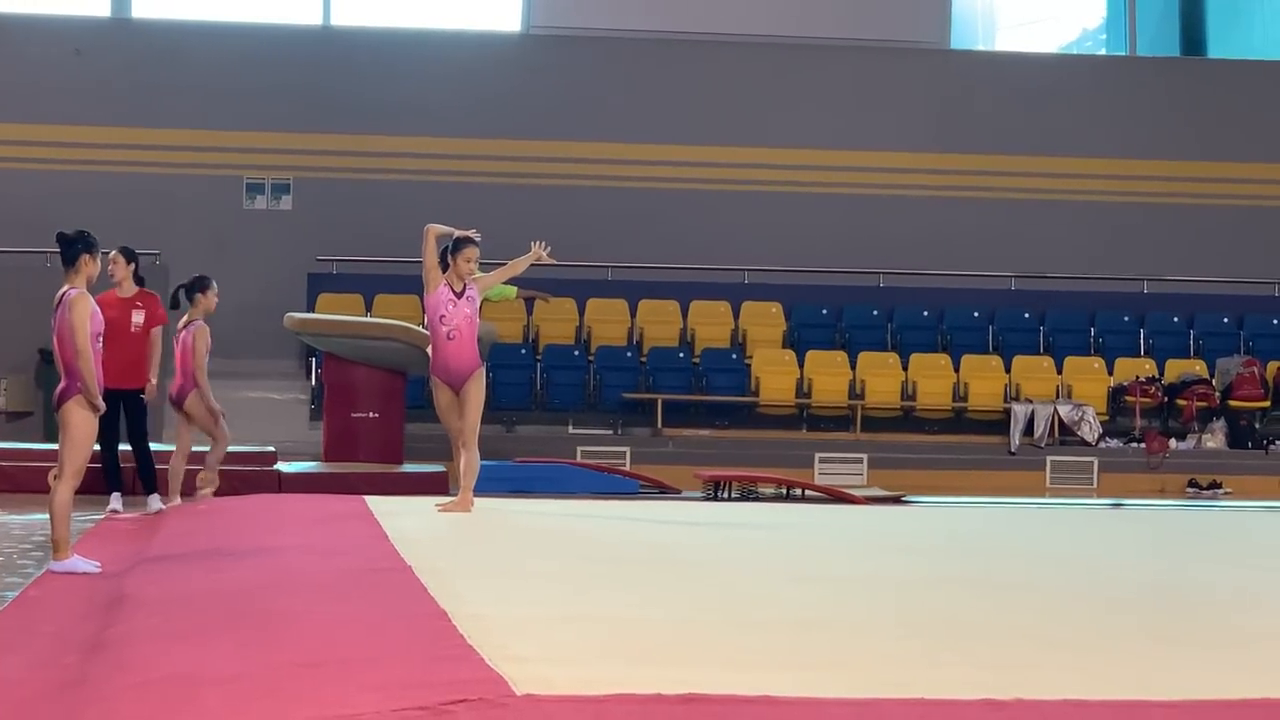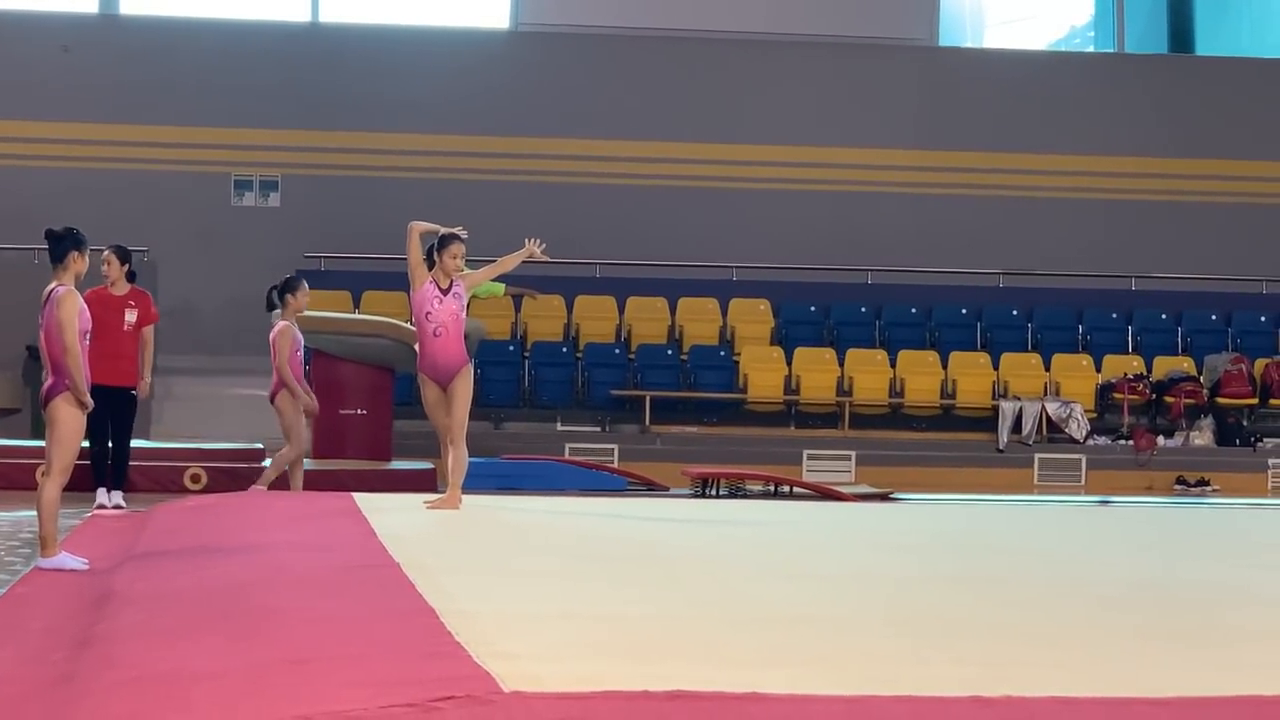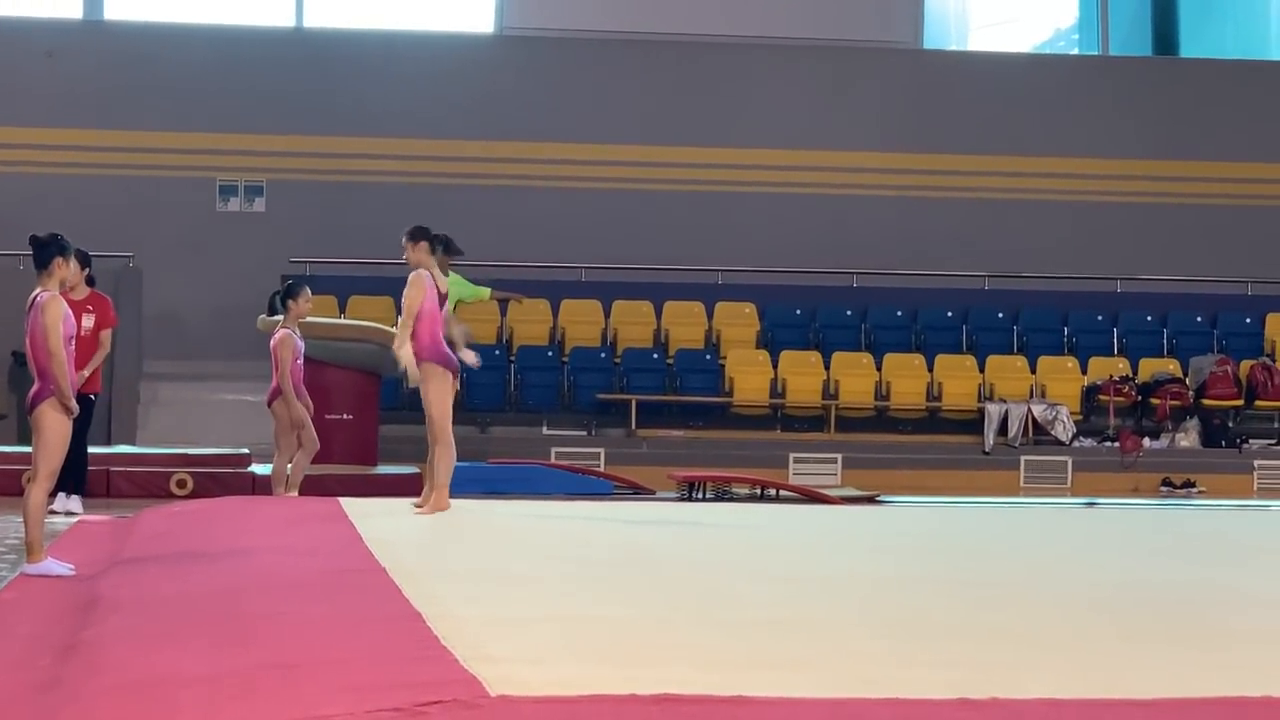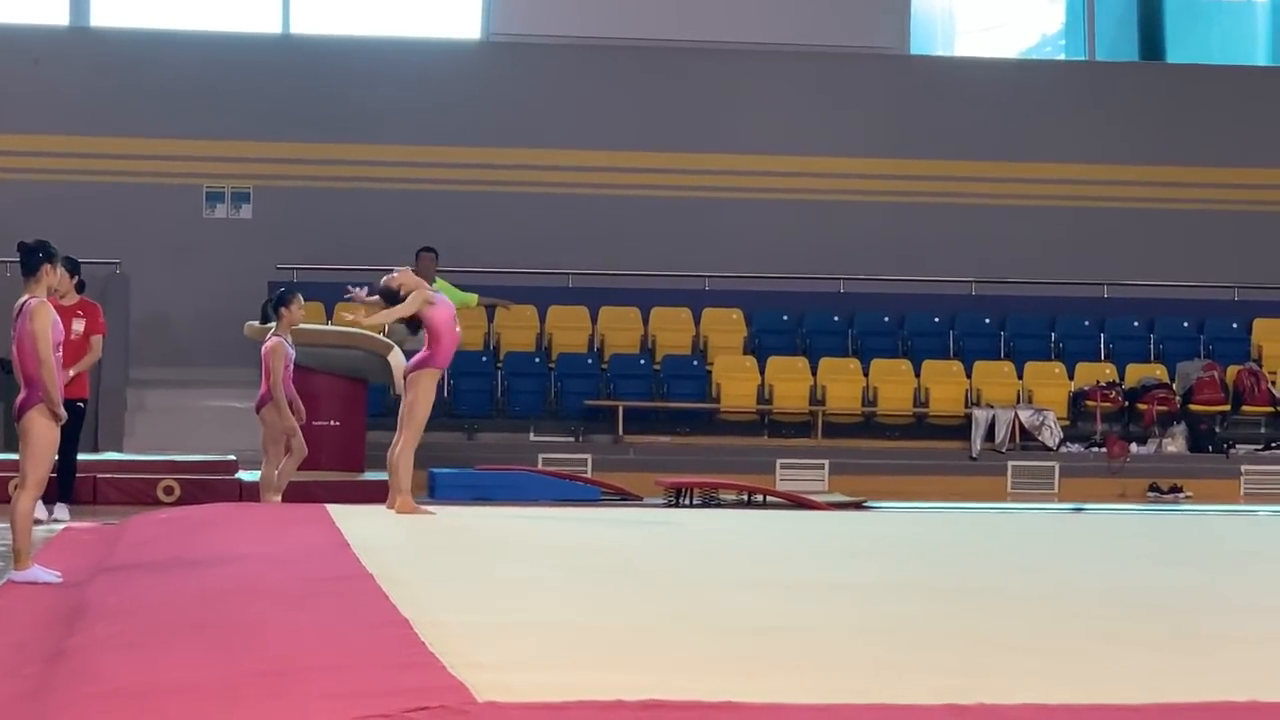
dt=1s
person 1, frame 1
left shoulder: (63, 297)
right shoulder: (80, 298)
left elbow: (61, 349)
right elbow: (82, 352)
right wrist: (95, 397)
left hip: (69, 394)
right hip: (79, 396)
left knee: (66, 478)
right knee: (68, 479)
left ankle: (63, 552)
right ankle: (61, 555)
person 1, frame 2
left shoulder: (50, 293)
right shoulder: (68, 295)
left elbow: (47, 344)
right elbow: (71, 349)
right wrist: (83, 394)
left hip: (56, 390)
right hip: (67, 393)
left knee: (54, 475)
right knee: (56, 475)
left ankle: (51, 549)
right ankle: (49, 552)
person 1, frame 3
left shoulder: (36, 299)
right shoulder: (53, 301)
left elbow: (33, 350)
right elbow: (56, 354)
right wrist: (69, 399)
left hip: (42, 396)
right hip: (52, 399)
left knee: (40, 481)
right knee: (43, 481)
left ankle: (37, 555)
right ankle: (35, 558)
person 1, frame 4
left shoulder: (21, 306)
right shoulder: (41, 307)
left elbow: (18, 357)
right elbow: (45, 361)
right wrist: (58, 406)
left hip: (28, 402)
right hip: (40, 405)
left knee: (28, 488)
right knee: (31, 488)
left ankle: (24, 562)
right ankle: (22, 565)
person 2, frame 1
left shoulder: (476, 287)
right shoulder: (434, 282)
left elbow: (510, 270)
right elbow: (430, 231)
left wrist: (534, 256)
right wrist: (457, 233)
left hip: (471, 372)
right hip: (441, 374)
left knee: (469, 438)
right knee: (456, 439)
left ankle: (465, 497)
right ankle: (462, 495)
person 2, frame 2
left shoulder: (463, 283)
right shoulder: (420, 279)
left elbow: (499, 267)
right elbow: (413, 228)
left wrist: (527, 252)
right wrist: (442, 230)
left hip: (458, 368)
right hip: (428, 370)
left knee: (456, 435)
right knee: (444, 437)
left ankle: (453, 494)
right ankle: (449, 491)
person 2, frame 3
left shoulder: (417, 279)
right shoulder: (440, 280)
left elbow: (407, 319)
right elbow: (450, 323)
left wrist: (401, 348)
right wrist: (461, 348)
left hip: (431, 363)
right hip: (443, 361)
left knee: (440, 433)
right knee: (436, 434)
left ankle: (439, 496)
right ankle: (431, 494)
person 2, frame 4
left shoulder: (428, 293)
right shoulder: (420, 296)
right elbow: (396, 311)
right wrist: (368, 320)
left hip: (426, 369)
right hip: (426, 371)
left knee: (403, 438)
right knee: (409, 438)
left ankle: (395, 496)
right ankle: (403, 500)
person 3, frame 1
left shoulder: (150, 301)
right shoulder: (102, 301)
left elbow: (156, 343)
left wrist: (152, 379)
left hip: (136, 383)
right hip: (106, 382)
left knee: (139, 440)
right knee: (108, 442)
left ankle: (153, 496)
right ankle: (115, 495)
person 3, frame 2
left shoulder: (142, 299)
right shoulder: (92, 297)
left elbow: (148, 342)
left wrist: (146, 377)
left hip: (127, 381)
right hip: (96, 379)
left knee: (121, 439)
right knee: (97, 438)
left ankle: (117, 491)
right ankle: (101, 490)
person 3, frame 3
left shoulder: (101, 303)
left elbow: (105, 346)
left wrist: (84, 373)
left hip: (86, 384)
left knee: (77, 440)
left ankle: (76, 496)
right ankle: (61, 493)
person 3, frame 4
left shoulder: (91, 309)
left elbow: (96, 352)
left wrist: (69, 373)
left hip: (75, 392)
left knee: (68, 450)
left ankle: (62, 504)
right ankle: (39, 502)
person 4, frame 1
left shoulder: (182, 325)
right shoulder: (200, 328)
right elbow: (199, 369)
right wrist: (211, 401)
left hip: (177, 390)
right hip: (191, 392)
left knee: (182, 449)
right knee: (222, 437)
left ankle: (173, 500)
right ankle: (204, 485)
person 4, frame 2
left shoulder: (290, 326)
right shoulder: (285, 328)
right elbow: (282, 365)
left wrist: (309, 394)
right wrist: (302, 394)
left hip: (292, 393)
right hip: (285, 393)
left knee: (300, 447)
right knee: (297, 445)
right ankle: (260, 485)
person 4, frame 3
left shoulder: (293, 332)
right shoulder: (285, 336)
right elbow: (283, 374)
left wrist: (305, 398)
right wrist: (294, 407)
left hip: (292, 397)
right hip: (284, 398)
left knee: (311, 445)
right knee: (285, 452)
left ankle: (291, 491)
person 4, frame 4
left shoulder: (285, 338)
right shoulder: (277, 344)
right elbow: (275, 383)
left wrist: (297, 403)
right wrist: (286, 415)
left hip: (279, 403)
right hip: (272, 405)
left knee: (299, 451)
right knee: (273, 459)
left ankle: (275, 495)
right ankle: (267, 505)
